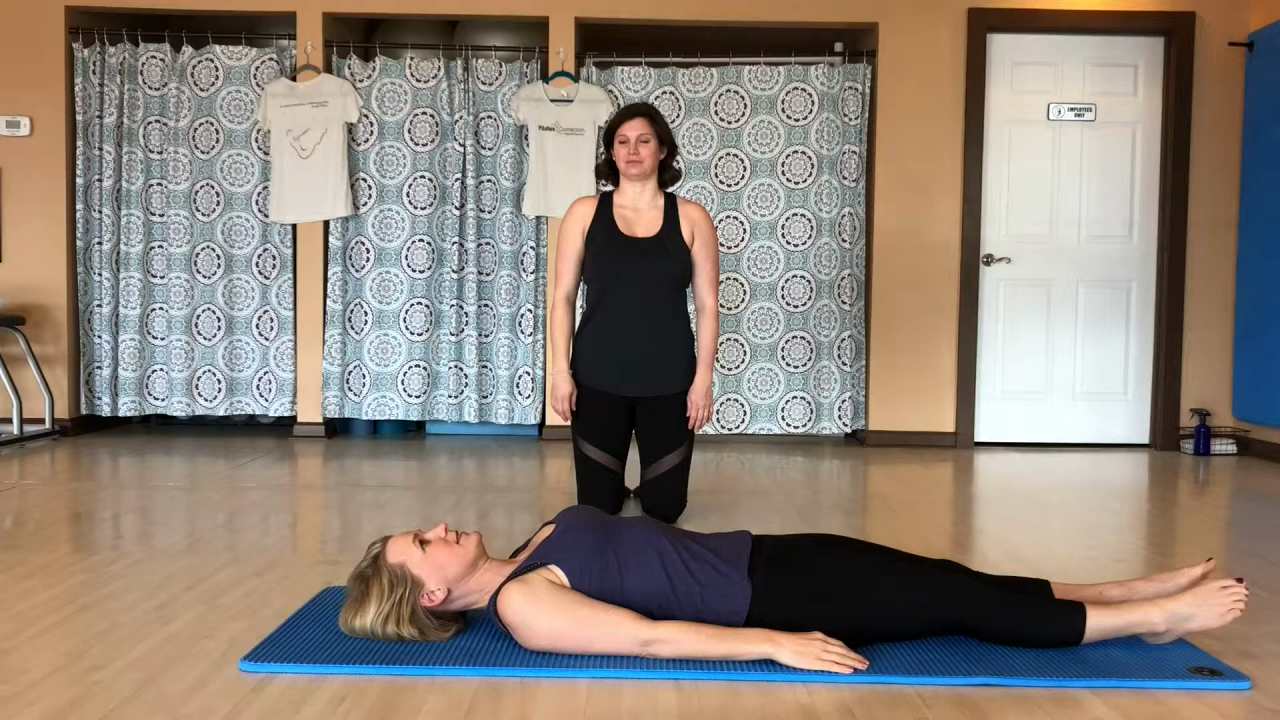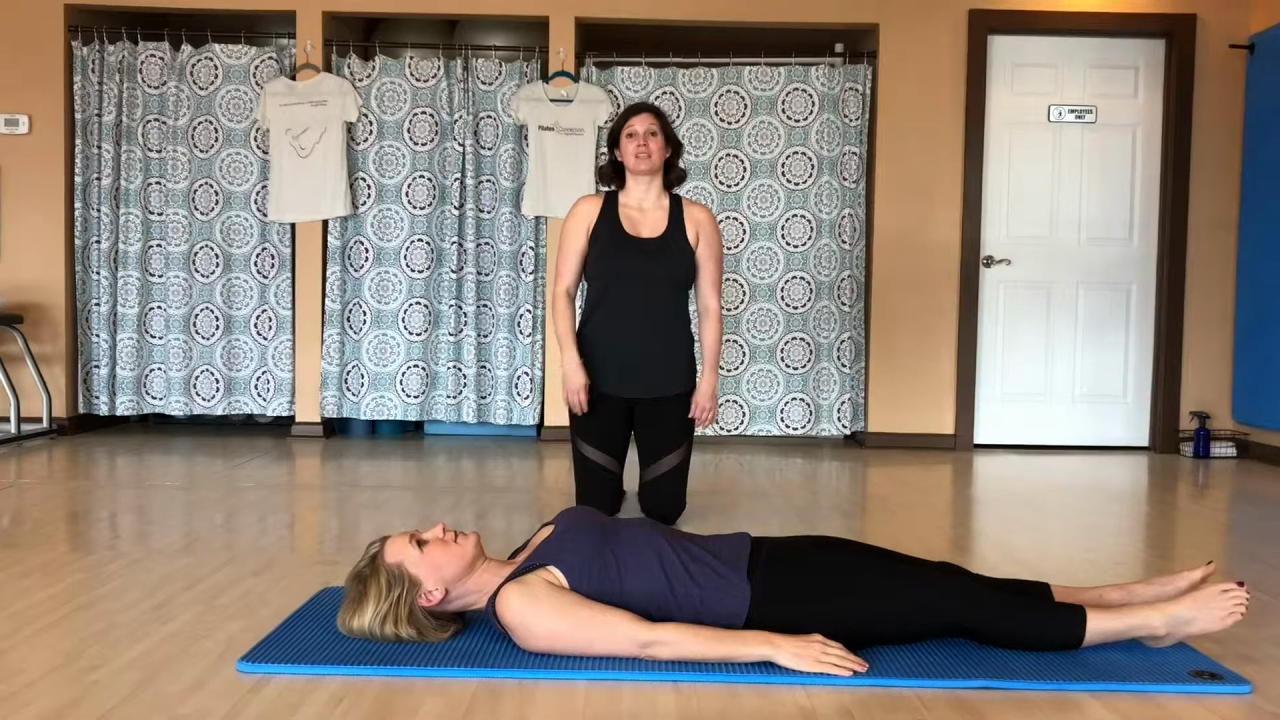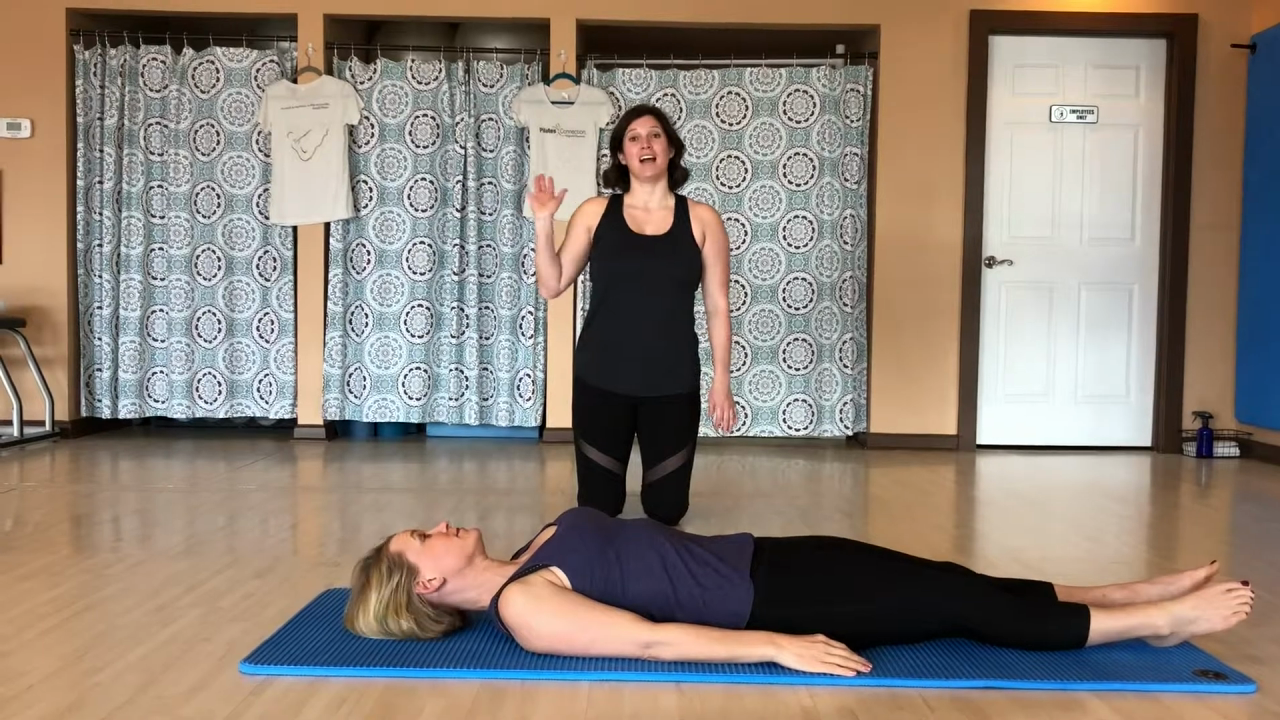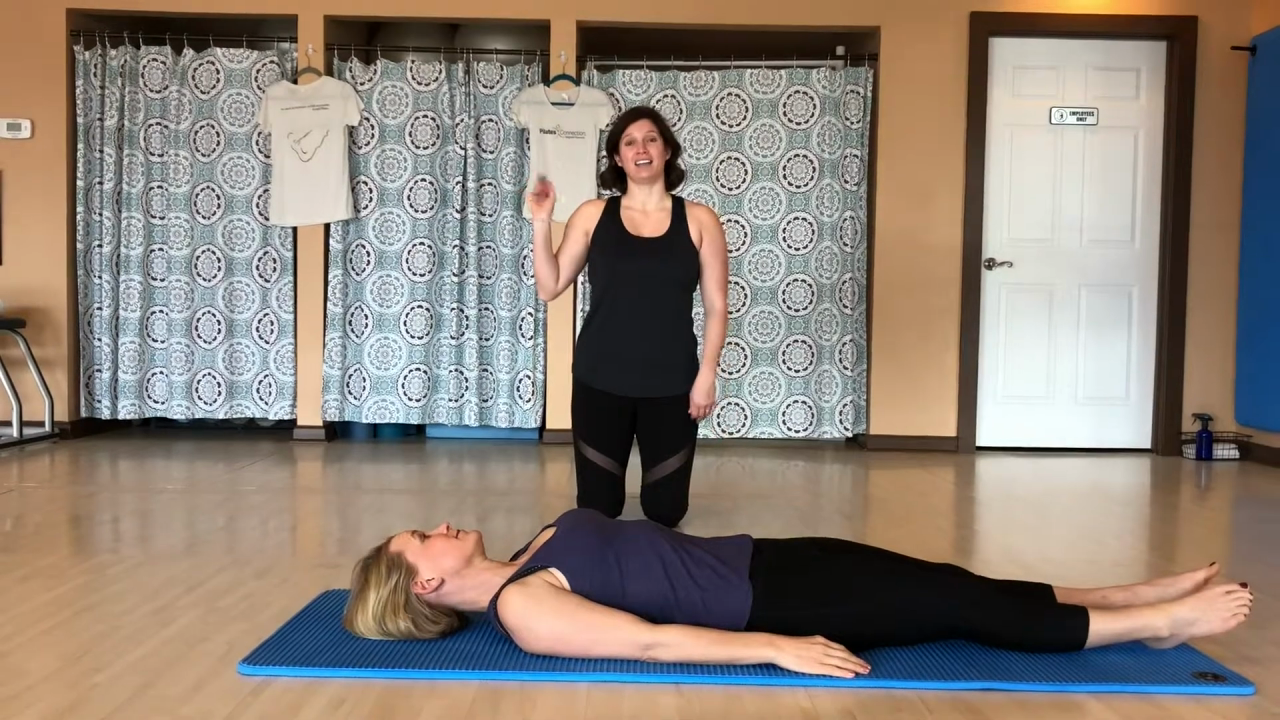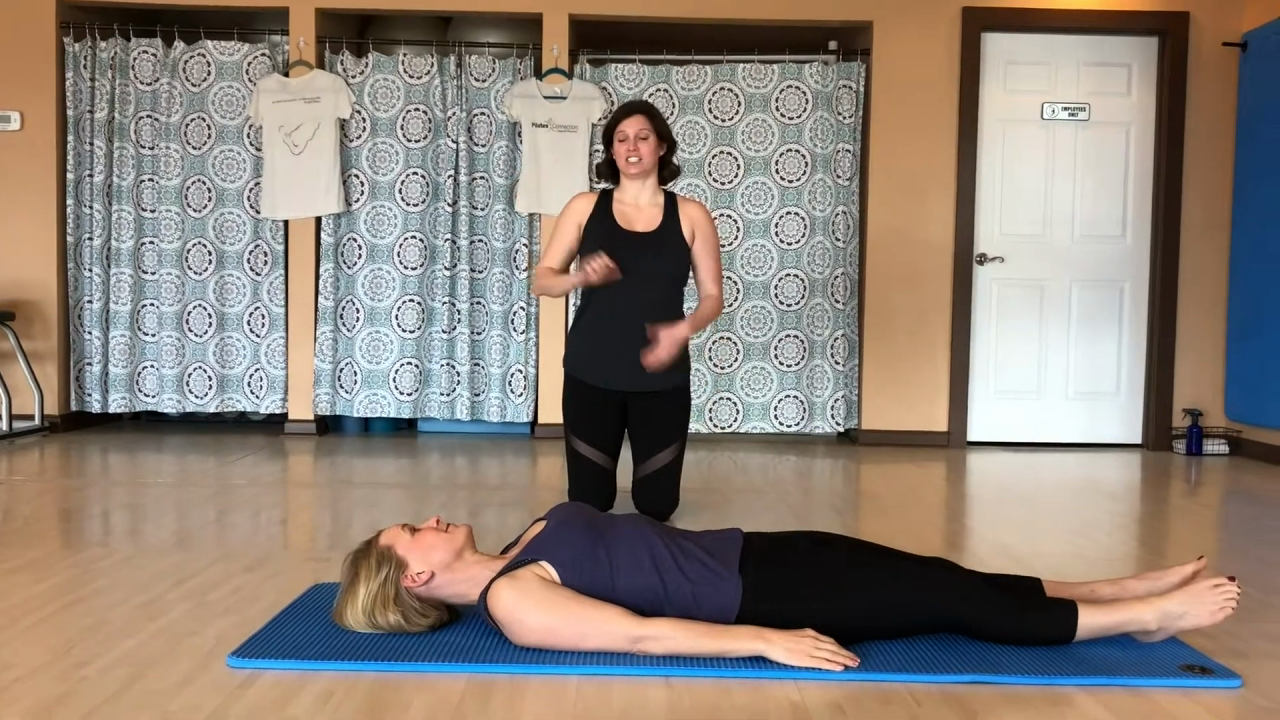
dt=0.5s
person 1, frame 1
left shoulder: (528, 558)
right shoulder: (522, 609)
right elbow: (651, 636)
right wrist: (776, 645)
left hip: (760, 555)
right hip: (757, 598)
left knee: (949, 578)
right knee: (966, 608)
left ankle: (1145, 592)
right ankle: (1156, 617)
person 1, frame 2
left shoulder: (522, 563)
right shoulder: (522, 611)
right elbow: (649, 639)
right wrist: (777, 646)
left hip: (758, 558)
right hip: (756, 603)
left knee: (950, 583)
right knee: (961, 609)
left ankle: (1143, 595)
right ankle: (1160, 621)
person 1, frame 3
left shoulder: (529, 564)
right shoulder: (525, 611)
right elbow: (652, 639)
right wrist: (779, 647)
left hip: (760, 559)
right hip: (759, 602)
left knee: (954, 581)
right knee: (963, 610)
left ankle: (1147, 595)
right ankle: (1161, 622)
person 1, frame 4
left shoulder: (527, 564)
right shoulder: (524, 612)
right elbow: (651, 640)
right wrist: (777, 650)
left hip: (760, 558)
right hip: (759, 602)
left knee: (953, 584)
right knee: (966, 610)
left ankle: (1146, 597)
right ankle: (1159, 622)
person 1, frame 5
left shoulder: (517, 557)
right shoulder: (514, 606)
right elbow: (642, 634)
right wrist: (769, 642)
left hip: (750, 555)
right hip: (750, 597)
left knee: (942, 576)
right knee: (955, 606)
left ankle: (1137, 590)
right ankle: (1150, 616)
person 2, frame 1
left shoulder: (691, 217)
right shoulder: (585, 212)
left elbow: (707, 304)
right elbow: (563, 297)
left wrist: (703, 377)
right wrist: (560, 370)
left hip: (668, 381)
right hip: (598, 379)
left knee: (665, 508)
right knee: (597, 506)
left ankle: (646, 492)
right ankle: (617, 492)
person 2, frame 2
left shoulder: (696, 218)
right shoulder: (589, 210)
left elbow: (709, 304)
right elbow: (563, 291)
left wrist: (708, 378)
right wrist: (571, 360)
left hip: (668, 383)
right hip: (600, 380)
left knee: (664, 509)
right knee: (595, 507)
left ankle: (651, 518)
right ankle: (613, 494)
person 2, frame 3
left shoulder: (701, 218)
right shoulder: (595, 212)
left elbow: (717, 305)
right elbow: (551, 286)
left wrist: (721, 379)
right wrist: (543, 222)
left hip: (673, 383)
right hip: (601, 379)
left knee: (666, 510)
right knee: (598, 507)
person 2, frame 4
left shoulder: (699, 219)
right shoulder: (592, 214)
left elbow: (716, 305)
right elbow: (549, 287)
left wrist: (707, 374)
right wrist: (541, 223)
left hip: (672, 383)
right hip: (600, 380)
left knee: (665, 511)
right knee: (597, 507)
person 2, frame 5
left shoulder: (691, 214)
right shoulder: (585, 206)
left elbow: (713, 297)
right elbow: (542, 279)
left wrist: (684, 328)
right wrist: (581, 276)
left hip: (662, 378)
right hip: (592, 374)
left knee: (657, 505)
right knee: (589, 502)
